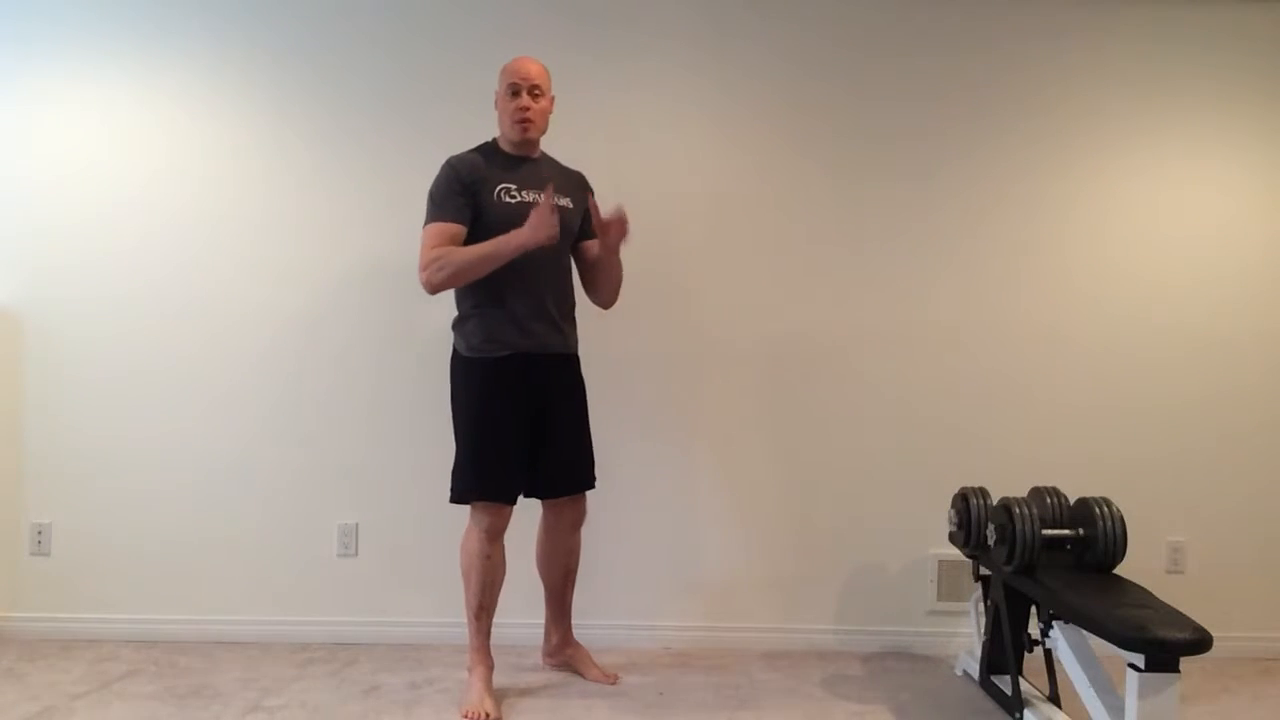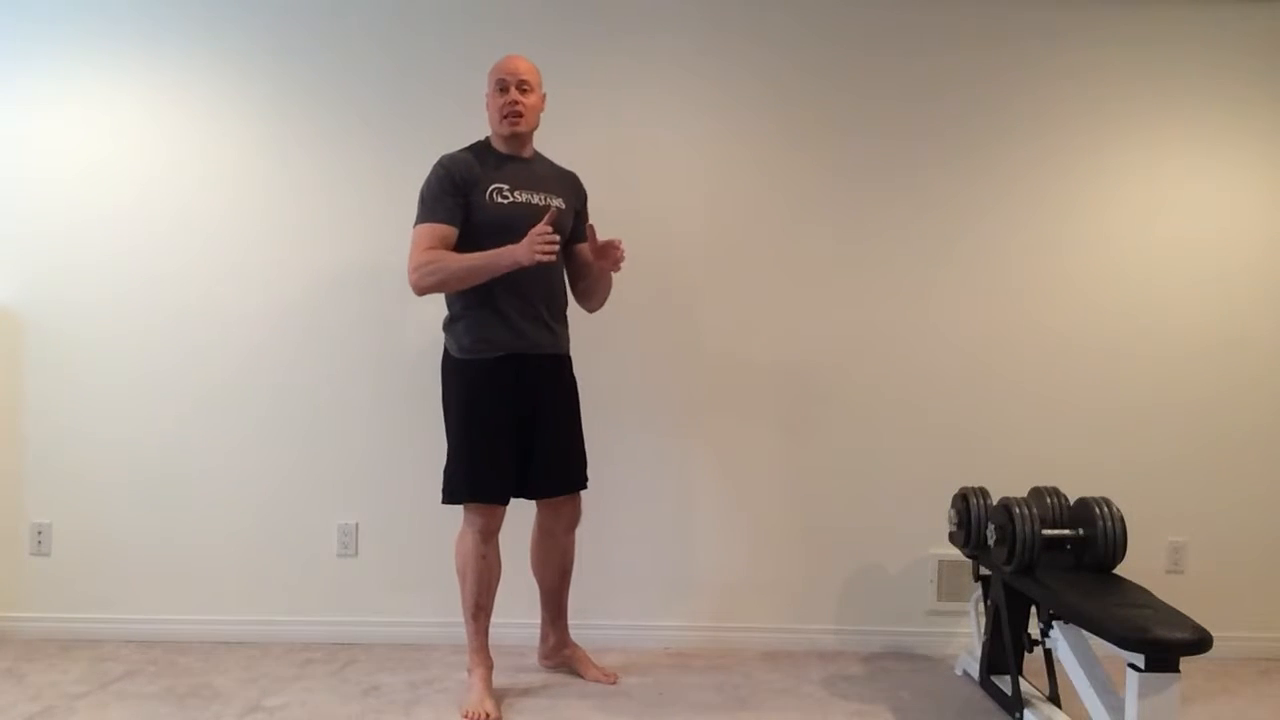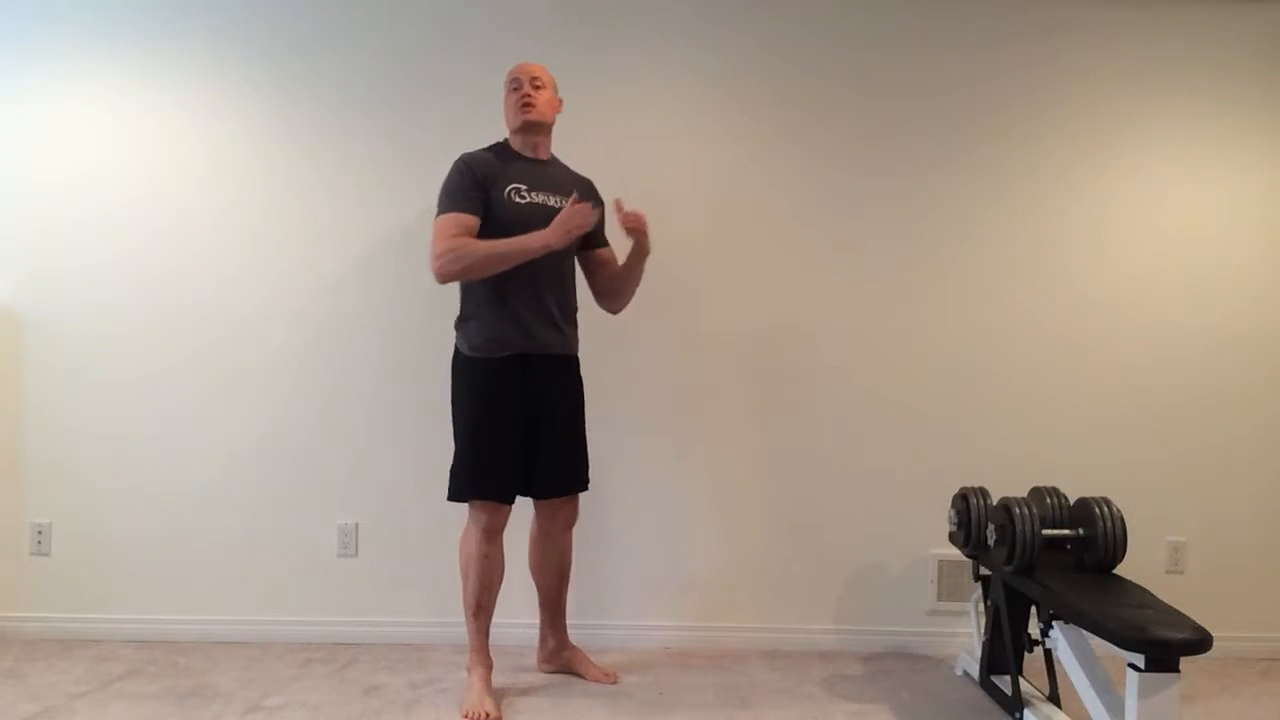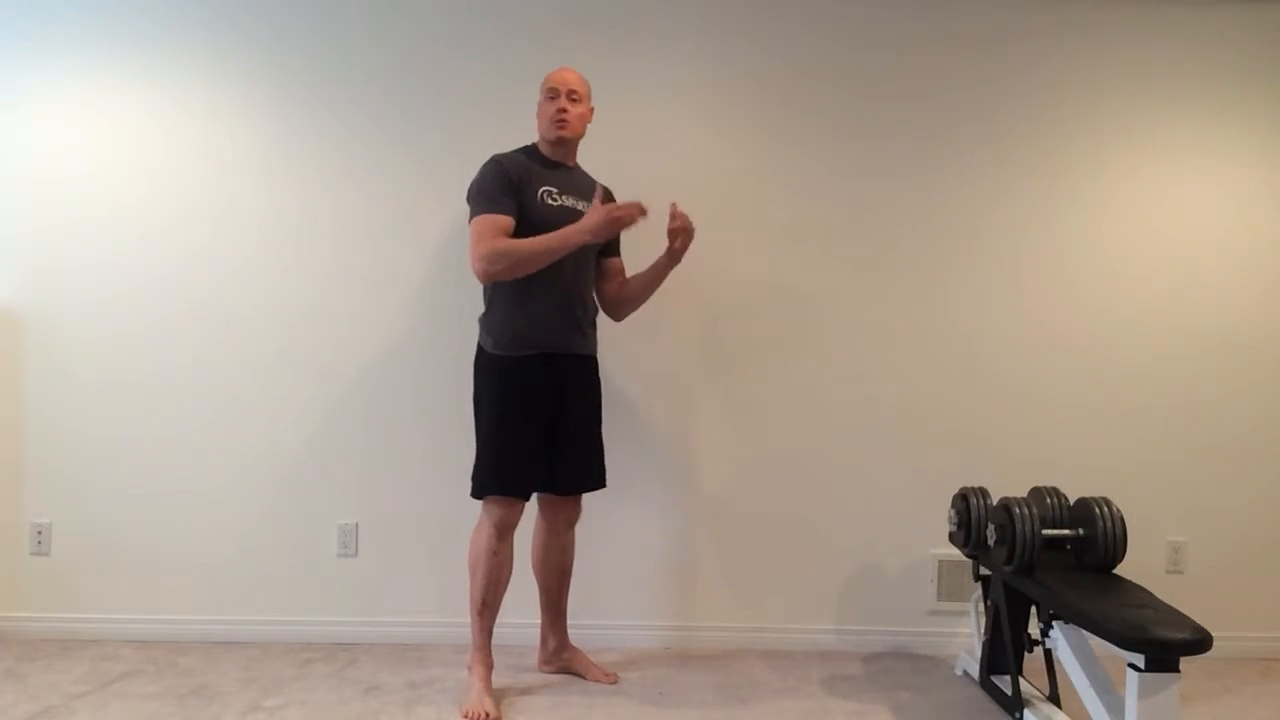
dt=0.4s
person 1, frame 1
left shoulder: (573, 185)
right shoulder: (464, 172)
left elbow: (604, 295)
right elbow: (432, 272)
left wrist: (610, 250)
right wrist: (520, 237)
left hip: (558, 364)
right hip: (488, 365)
left knee: (567, 506)
right knee: (489, 516)
left ankle: (560, 639)
right ankle: (479, 666)
person 1, frame 2
left shoulder: (566, 185)
right shoulder: (456, 172)
left elbow: (589, 298)
right elbow: (421, 273)
left wrist: (602, 266)
right wrist: (515, 254)
left hip: (550, 365)
right hip: (479, 366)
left knee: (562, 507)
right knee: (483, 516)
left ankle: (556, 640)
person 1, frame 3
left shoulder: (581, 188)
right shoulder: (475, 170)
left elbow: (611, 297)
right elbow: (443, 263)
left wrist: (639, 253)
right wrist: (545, 237)
left hip: (557, 365)
right hip: (490, 364)
left knee: (559, 508)
right knee: (487, 515)
left ankle: (555, 643)
right ankle: (479, 666)
person 1, frame 4
left shoulder: (599, 195)
right shoulder: (505, 172)
left elbow: (616, 303)
right elbow: (486, 262)
left wrist: (667, 257)
right wrist: (583, 231)
left hip: (576, 364)
right hip: (512, 361)
left knee: (562, 506)
right knee: (501, 510)
left ankle: (555, 643)
right ankle: (480, 664)
